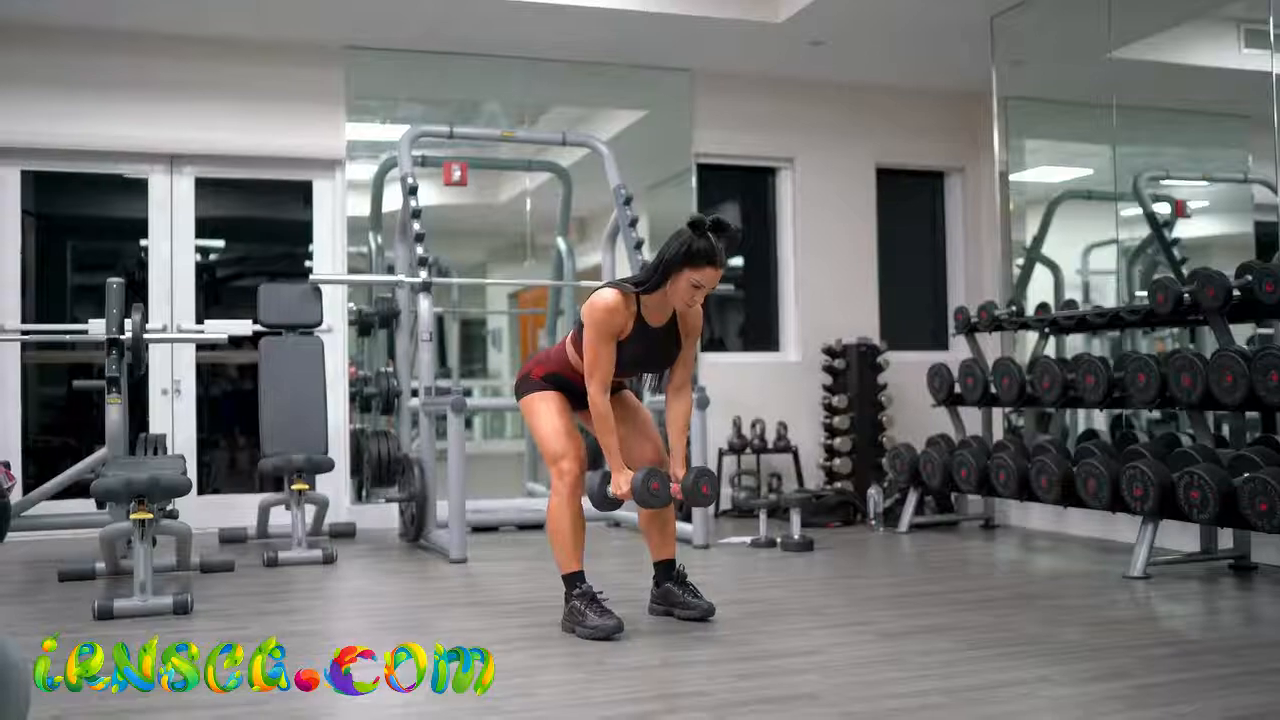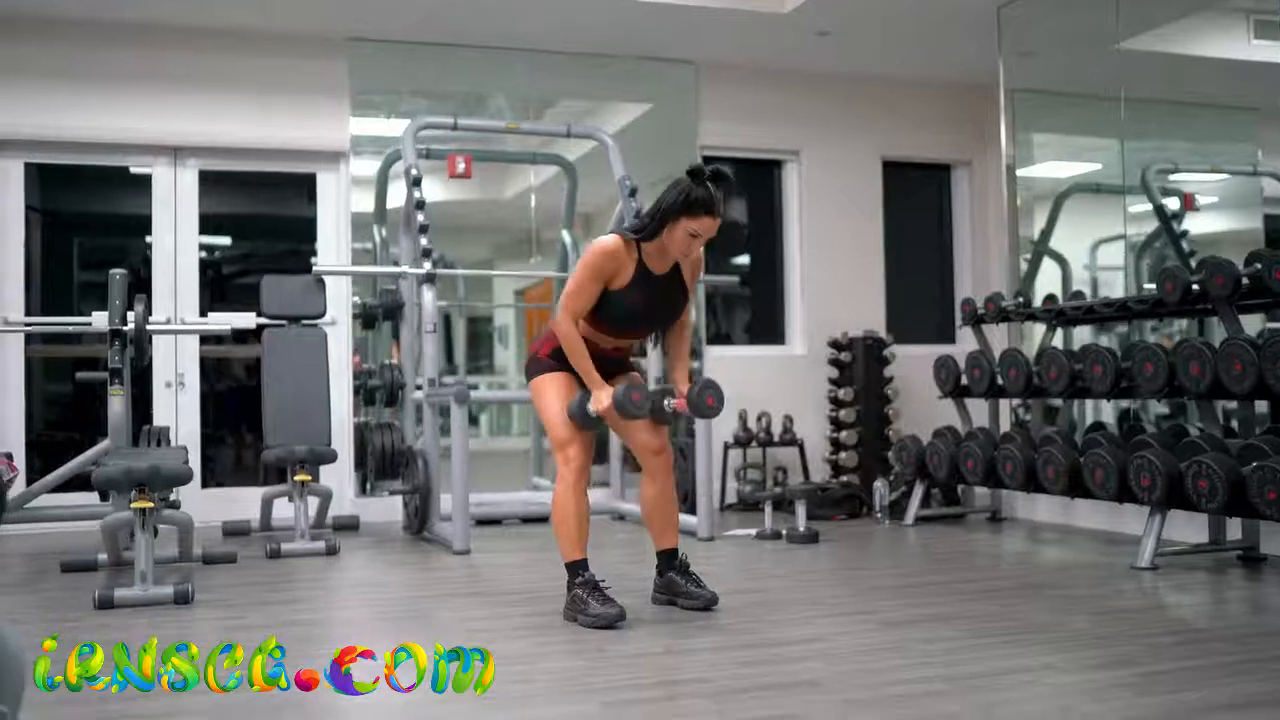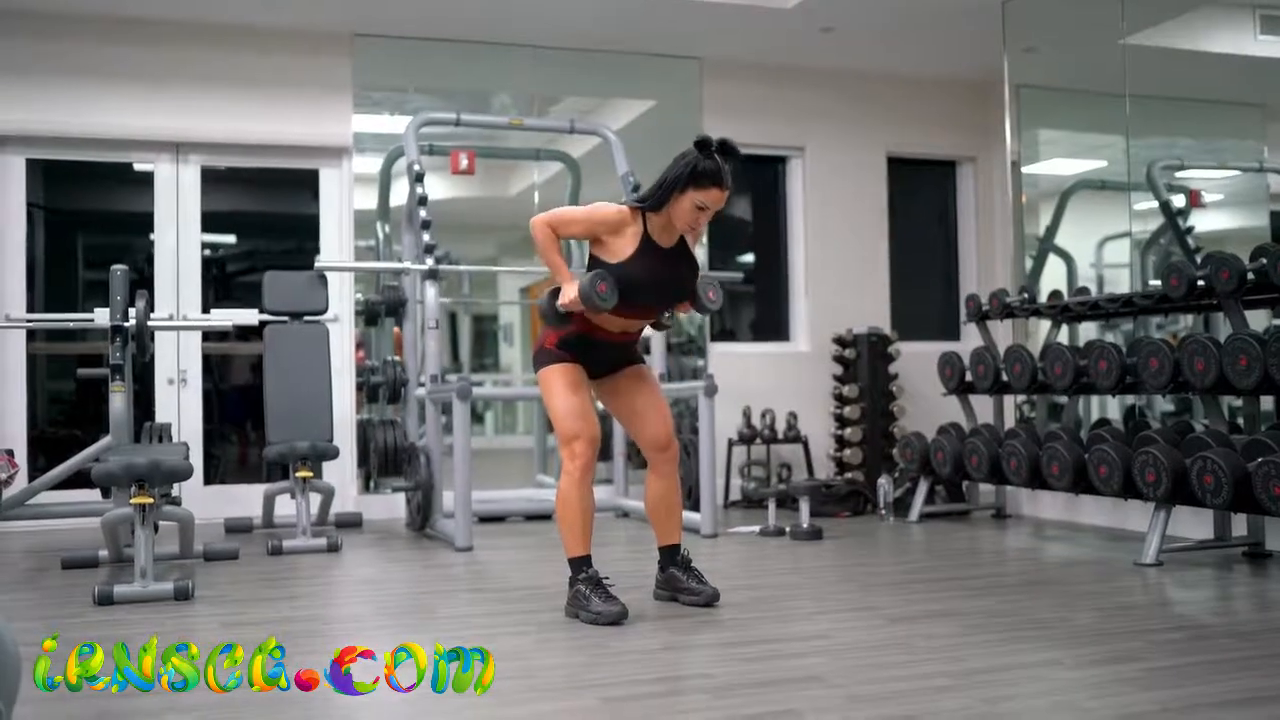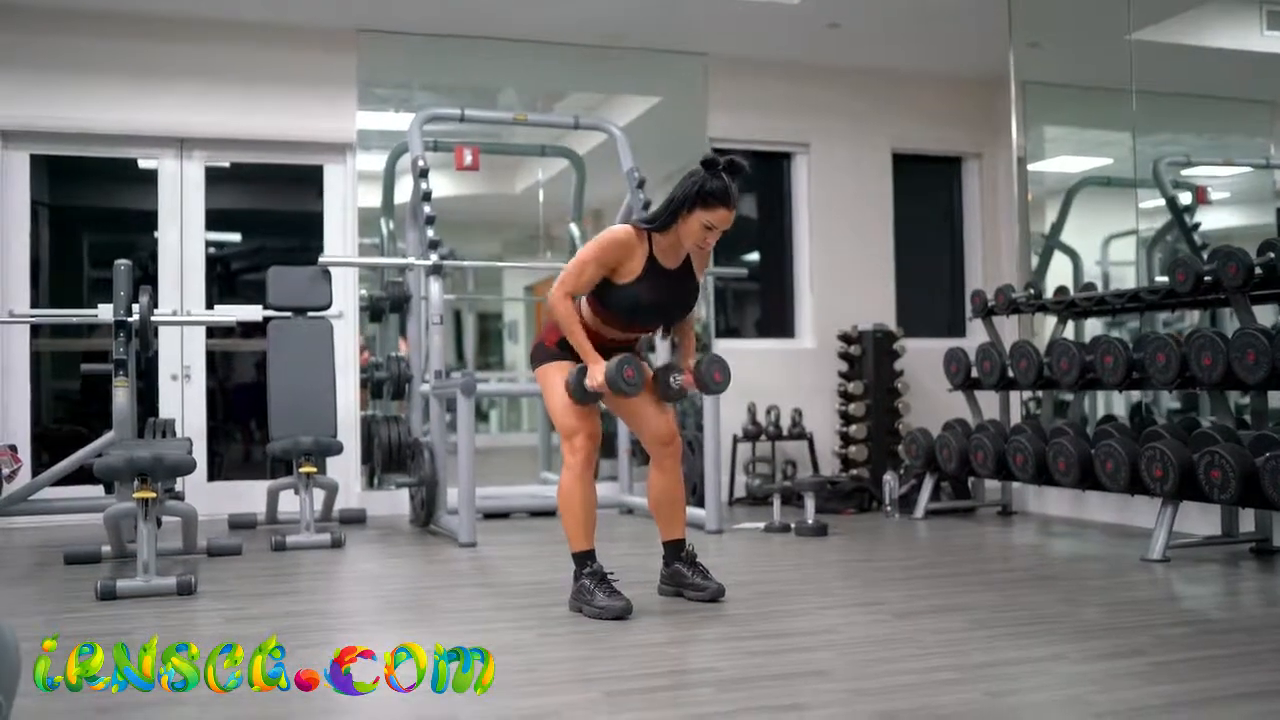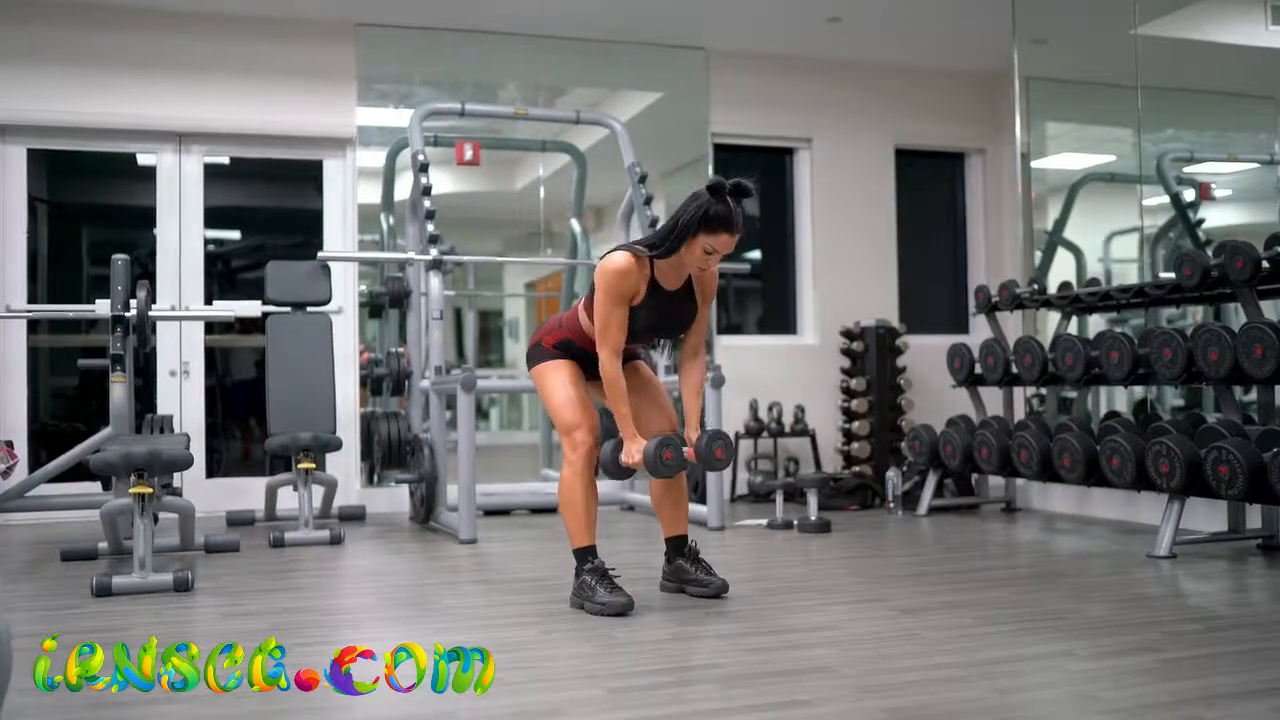
dt=0.4s
person 1, frame 1
left shoulder: (690, 316)
right shoulder: (610, 304)
left elbow: (679, 391)
right elbow: (595, 392)
left wrist: (678, 463)
right wrist: (618, 468)
left hip: (605, 385)
right hip: (548, 381)
left knee: (656, 467)
right knee: (569, 469)
left ankle: (667, 582)
right ankle: (577, 598)
person 1, frame 2
left shoulder: (690, 264)
right shoulder: (610, 251)
left elbow: (679, 325)
right elbow: (564, 319)
left wrist: (681, 383)
right wrist: (596, 388)
left hip: (614, 361)
right hip: (558, 358)
left knee: (659, 451)
right knee: (575, 455)
left ankle: (669, 572)
right ankle: (579, 586)
person 1, frame 3
left shoulder: (691, 232)
right shoulder: (616, 220)
right elbow: (541, 224)
left wrist: (679, 298)
right wrist: (567, 282)
left hip: (622, 352)
right hip: (568, 345)
left knee: (664, 447)
right knee: (582, 447)
left ankle: (671, 567)
right ankle: (581, 582)
person 1, frame 4
left shoulder: (698, 254)
right shoulder: (622, 241)
left elbow: (679, 309)
right elbow: (559, 296)
left wrist: (688, 360)
right wrist: (592, 362)
left hip: (622, 352)
right hip: (566, 348)
left knee: (667, 442)
right knee: (583, 442)
left ankle: (676, 562)
right ankle: (586, 577)
person 1, frame 5
left shoulder: (705, 278)
right shoulder: (622, 267)
left elbow: (693, 355)
right elbow: (607, 356)
left wrist: (694, 428)
right wrist: (629, 435)
left hip: (620, 354)
right hip: (562, 349)
left knee: (670, 440)
right knee: (583, 440)
left ankle: (678, 559)
right ankle: (587, 574)
